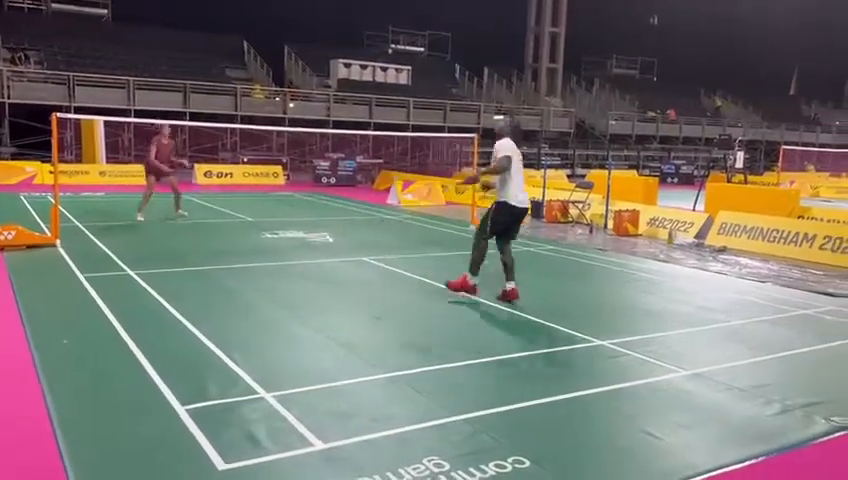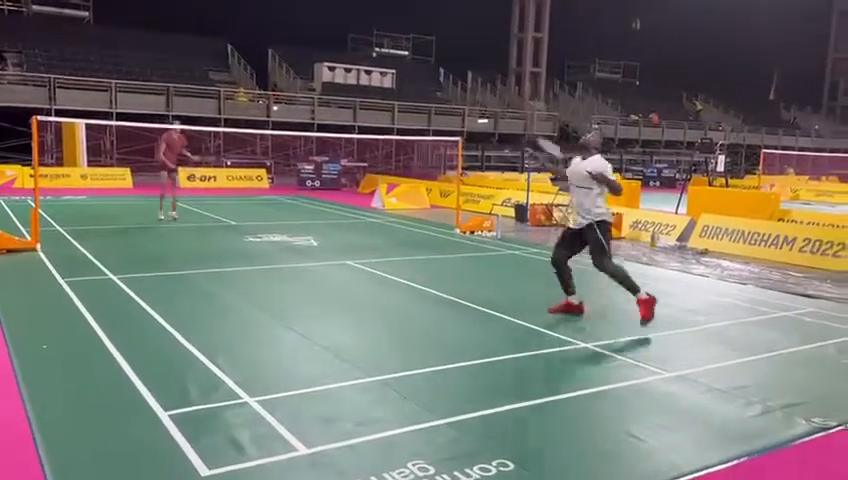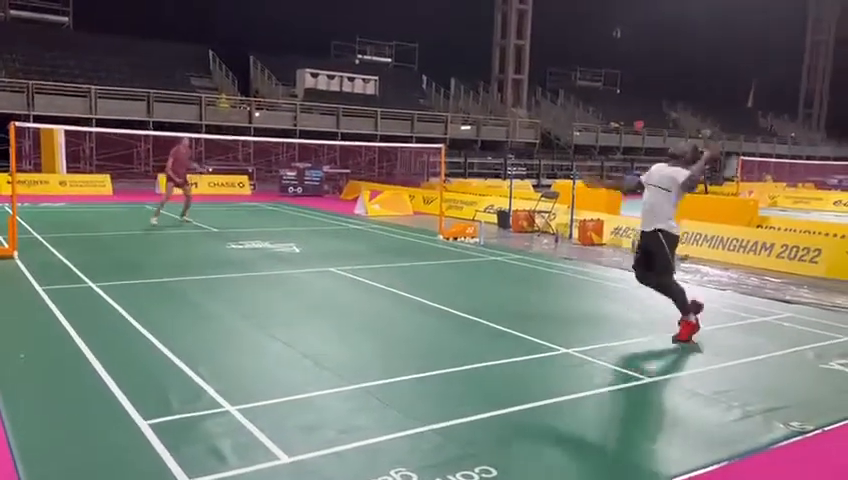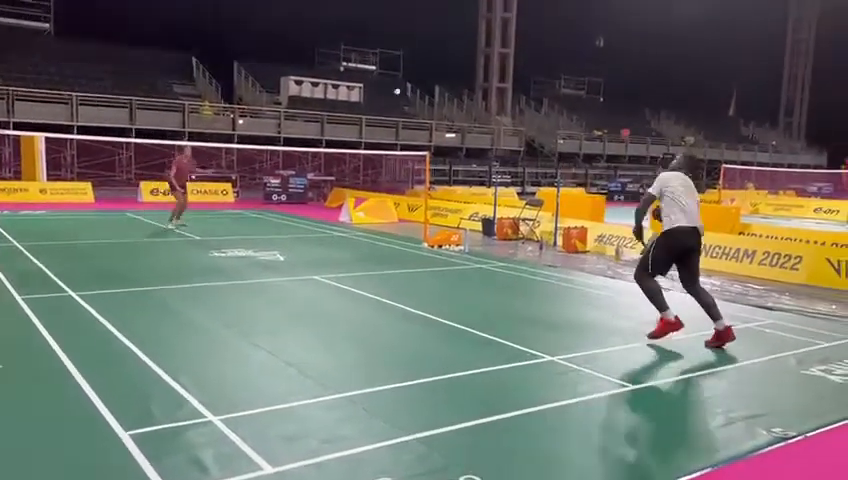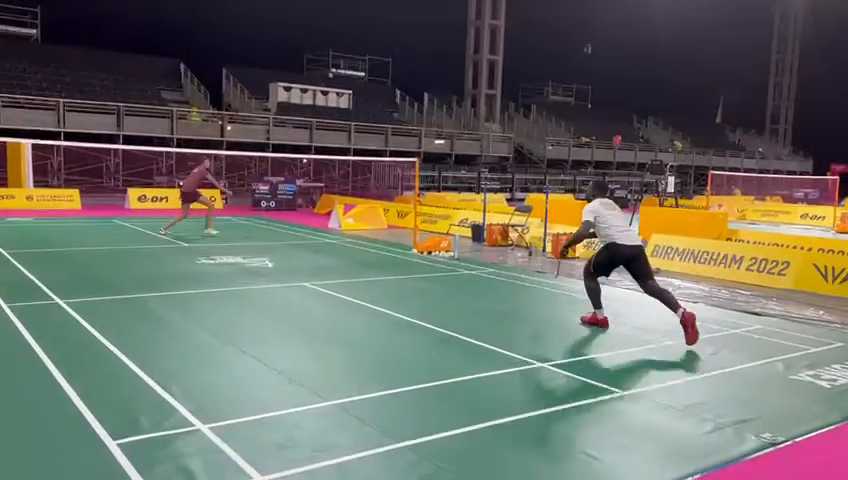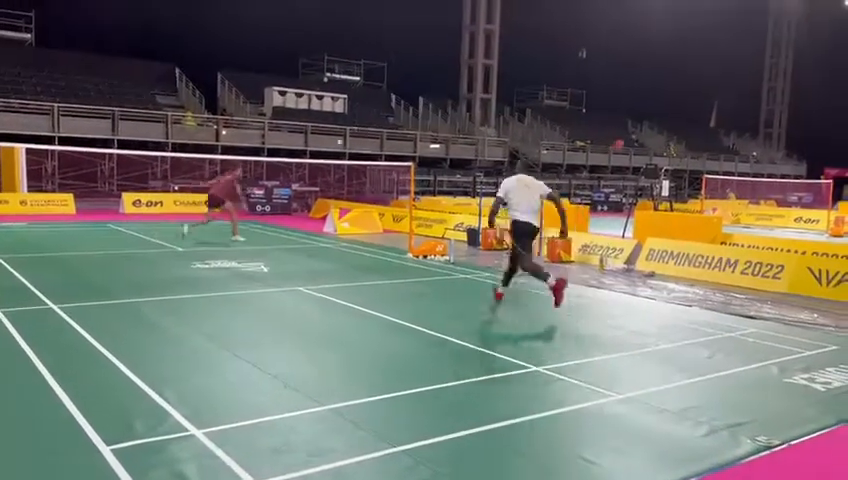
dt=0.4s
person 1, frame 1
left shoulder: (503, 144)
right shoulder: (512, 148)
left elbow: (505, 165)
left wrist: (479, 175)
right wrist: (494, 185)
left hip: (508, 203)
right hip: (521, 204)
left knee: (481, 238)
right knee: (504, 245)
left ankle: (470, 281)
right ankle: (510, 288)
person 1, frame 2
left shoulder: (599, 164)
right shoulder: (576, 161)
left elbow: (617, 191)
right elbow: (567, 175)
left wrist: (603, 179)
right wrist: (550, 168)
left hip: (597, 221)
right hip: (578, 222)
left knee: (602, 264)
right knee: (557, 258)
left ankle: (643, 299)
right ankle: (572, 302)
person 1, frame 3
left shoulder: (682, 174)
right shoulder: (657, 169)
left elbow: (688, 185)
right elbow: (633, 184)
left wrist: (704, 159)
right wrist: (603, 183)
left hip: (663, 232)
right hip: (649, 231)
left knee: (664, 279)
right knee: (643, 276)
left ankle: (689, 319)
right ankle: (688, 305)
person 1, frame 4
left shoulder: (665, 177)
right shoulder: (691, 188)
left elbow: (643, 204)
left wrist: (638, 226)
left hip: (675, 233)
right hip: (694, 235)
left knee: (643, 274)
right knee: (693, 286)
left ankle: (668, 319)
right ankle: (723, 329)
person 1, frame 5
left shoulder: (591, 207)
right shoulder: (612, 206)
left elbow: (583, 232)
left wrist: (567, 246)
right wrist: (576, 237)
left hip: (616, 247)
right hip: (636, 246)
left knee: (589, 273)
right knee: (651, 286)
left ankle: (599, 316)
right ankle: (683, 315)
person 1, frame 6
left shoulder: (508, 182)
right shoulder: (538, 184)
left elbow: (495, 206)
right elbow: (557, 201)
left wrist: (491, 221)
right wrist: (563, 226)
left hip: (520, 224)
right hip: (533, 226)
left knee: (525, 262)
right knee: (514, 257)
left ankle: (554, 283)
right ankle: (501, 290)
